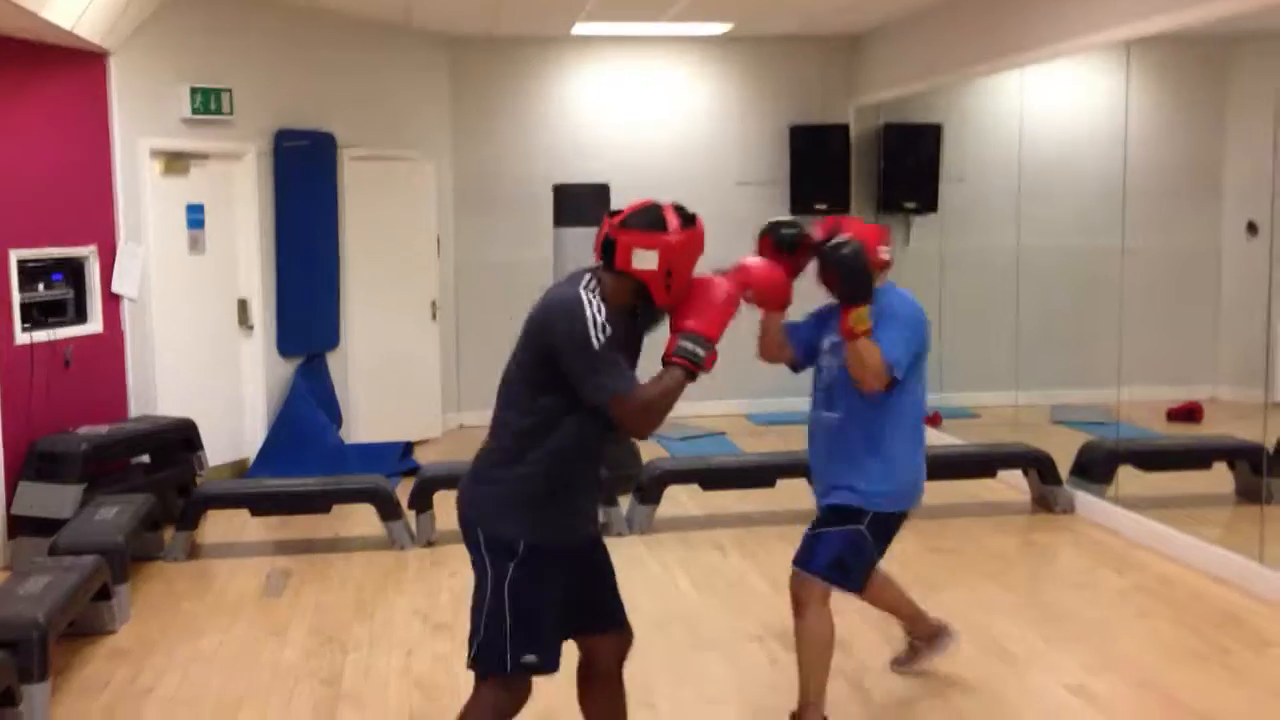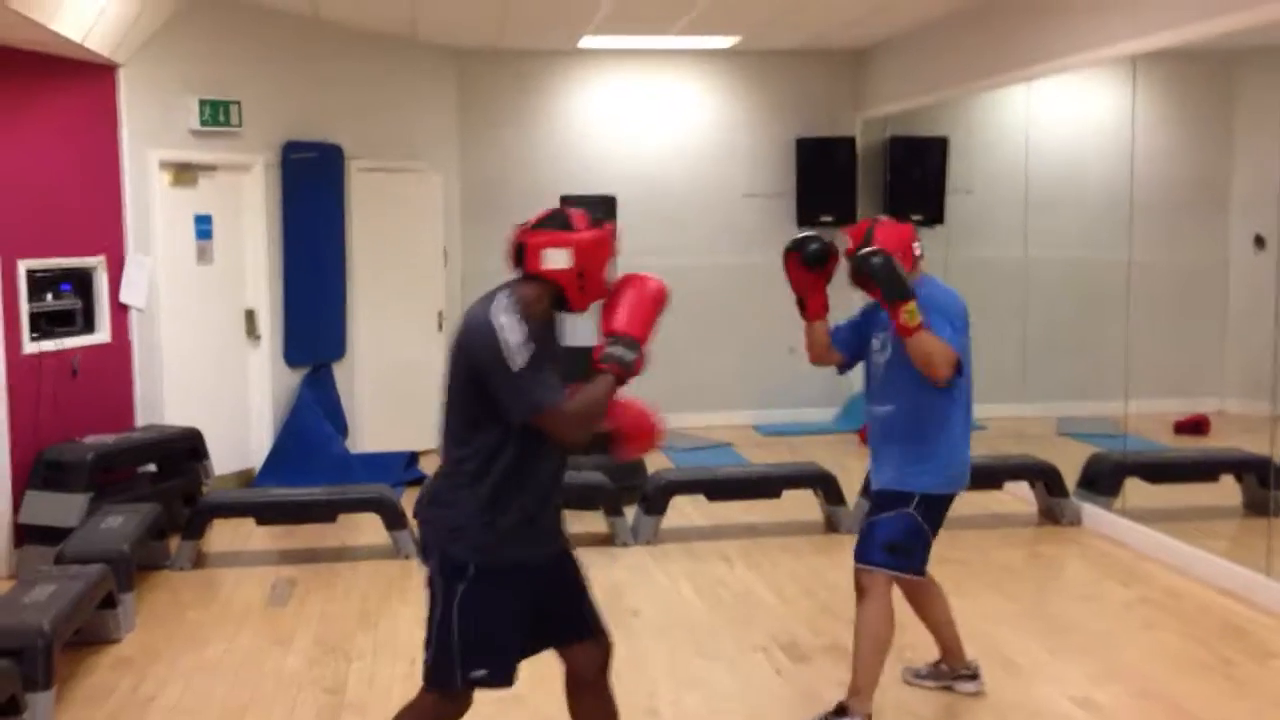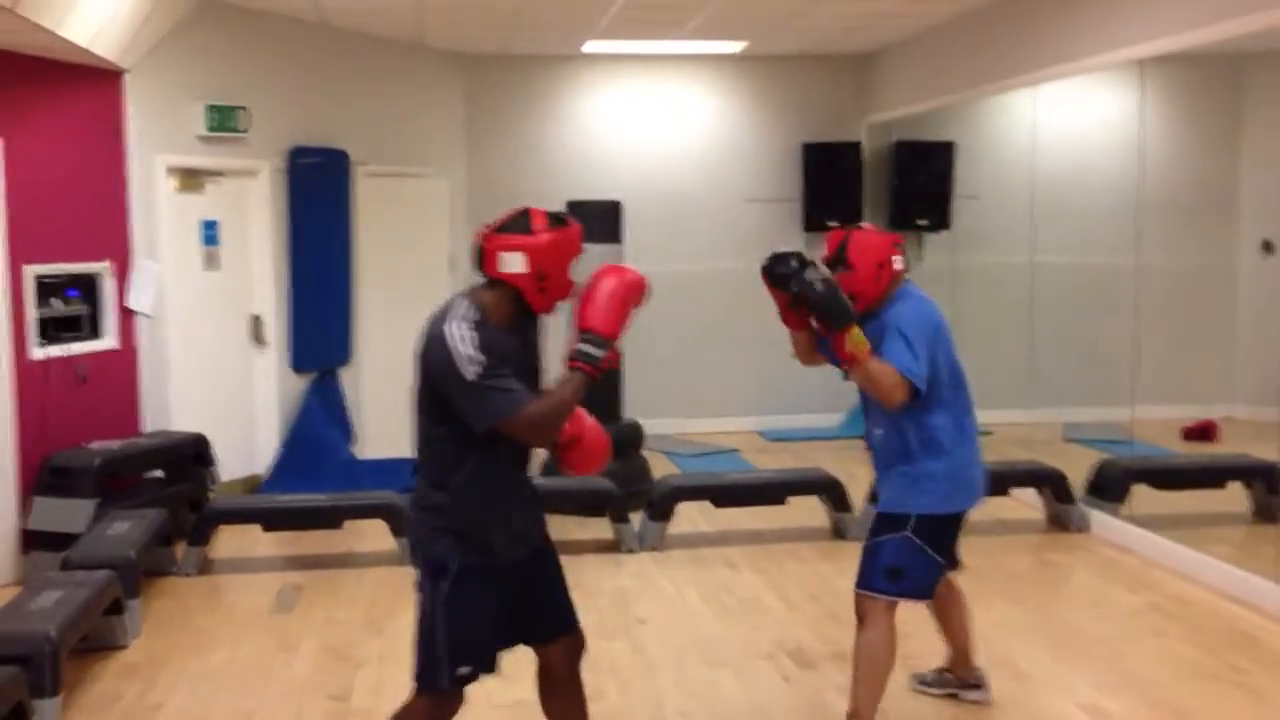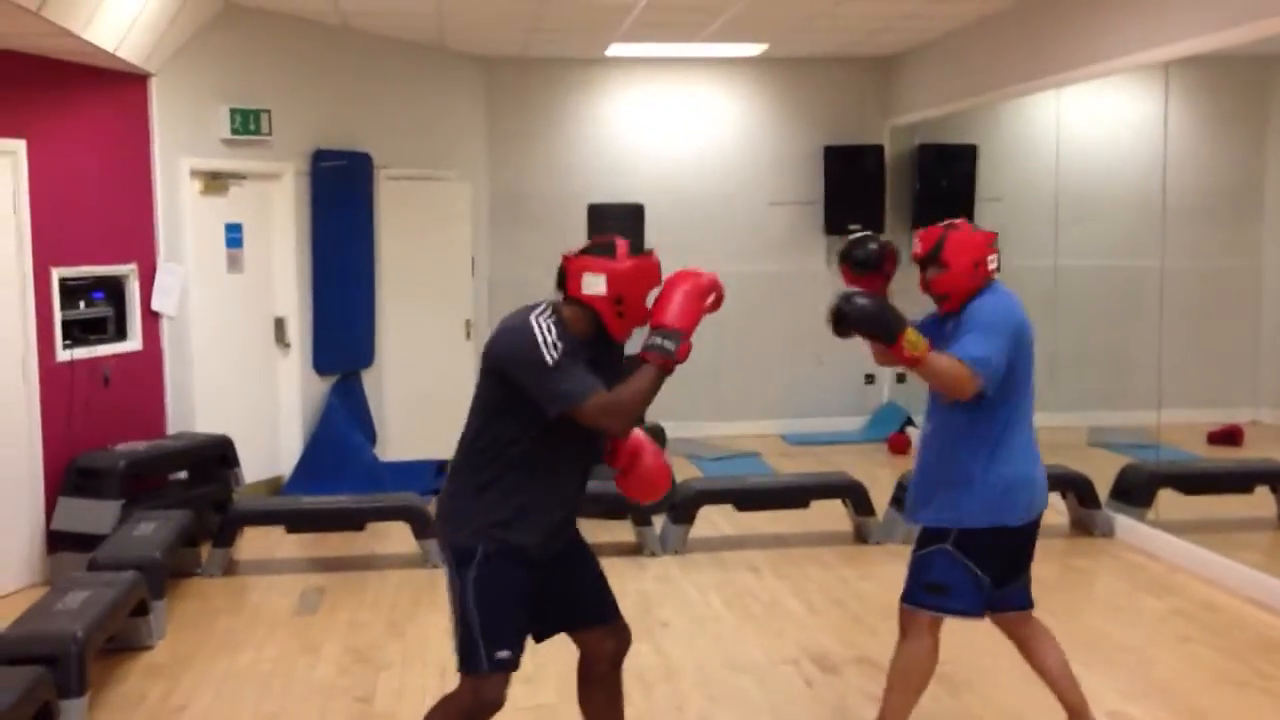
dt=0.4s
person 1, frame 1
left shoulder: (617, 297)
right shoulder: (579, 311)
left elbow: (670, 304)
right elbow: (637, 418)
left wrist: (740, 281)
right wrist: (692, 347)
left hip: (565, 514)
right hip: (516, 519)
left knee: (607, 646)
person 1, frame 2
left shoulder: (533, 315)
right shoulder: (495, 330)
right elbow: (570, 427)
left wrist: (611, 409)
right wrist: (622, 349)
left hip: (533, 533)
right hip: (473, 542)
left knee: (590, 656)
person 1, frame 3
left shoulder: (517, 316)
right shoulder: (456, 336)
right elbow: (534, 426)
left wrist: (563, 418)
right wrist: (594, 346)
left hip: (517, 529)
right hip: (457, 543)
left knee: (563, 652)
person 1, frame 4
left shoulder: (600, 339)
right shoulder: (528, 338)
right elbow: (608, 416)
left wrist: (628, 445)
right wrist: (669, 339)
left hip: (548, 531)
right hip: (486, 534)
left knee: (607, 645)
person 2, frame 1
left shoulder: (901, 313)
right shoulder: (834, 315)
left elbow: (870, 378)
right elbow: (775, 352)
left wrist: (854, 307)
left hip: (874, 482)
right hip: (845, 476)
left knee: (809, 587)
right knee: (852, 574)
right ankle: (927, 628)
person 2, frame 2
left shoulder: (937, 301)
right shoulder: (879, 313)
left elbow: (941, 367)
right elbow: (823, 354)
left wrist: (900, 304)
right wrist: (811, 293)
left hip: (924, 467)
right hip: (897, 465)
left knee: (875, 579)
right knee: (908, 571)
right ankle: (958, 666)
person 2, frame 3
left shoulder: (908, 315)
right shoulder: (877, 310)
left elbow: (892, 394)
right elbow: (810, 354)
left wrist: (843, 327)
right wrist: (793, 308)
left hip: (929, 478)
right hip: (933, 473)
left knee: (874, 603)
right knee: (933, 577)
right ankle: (964, 672)
person 2, frame 4
left shoulder: (992, 311)
right shoulder: (960, 314)
left elbow: (962, 382)
right elbow: (889, 357)
left wrist: (898, 333)
right wrist: (871, 295)
left hip: (977, 498)
right hip: (1007, 494)
left knee: (919, 617)
right knee: (1012, 615)
